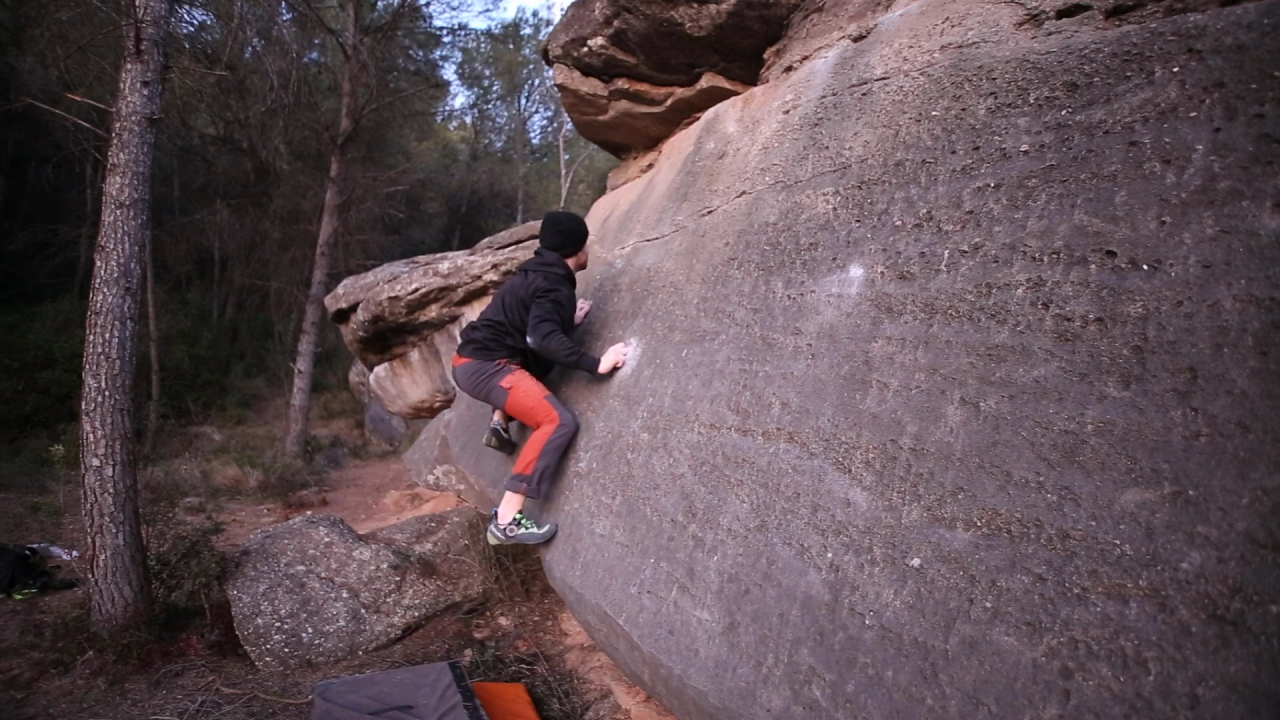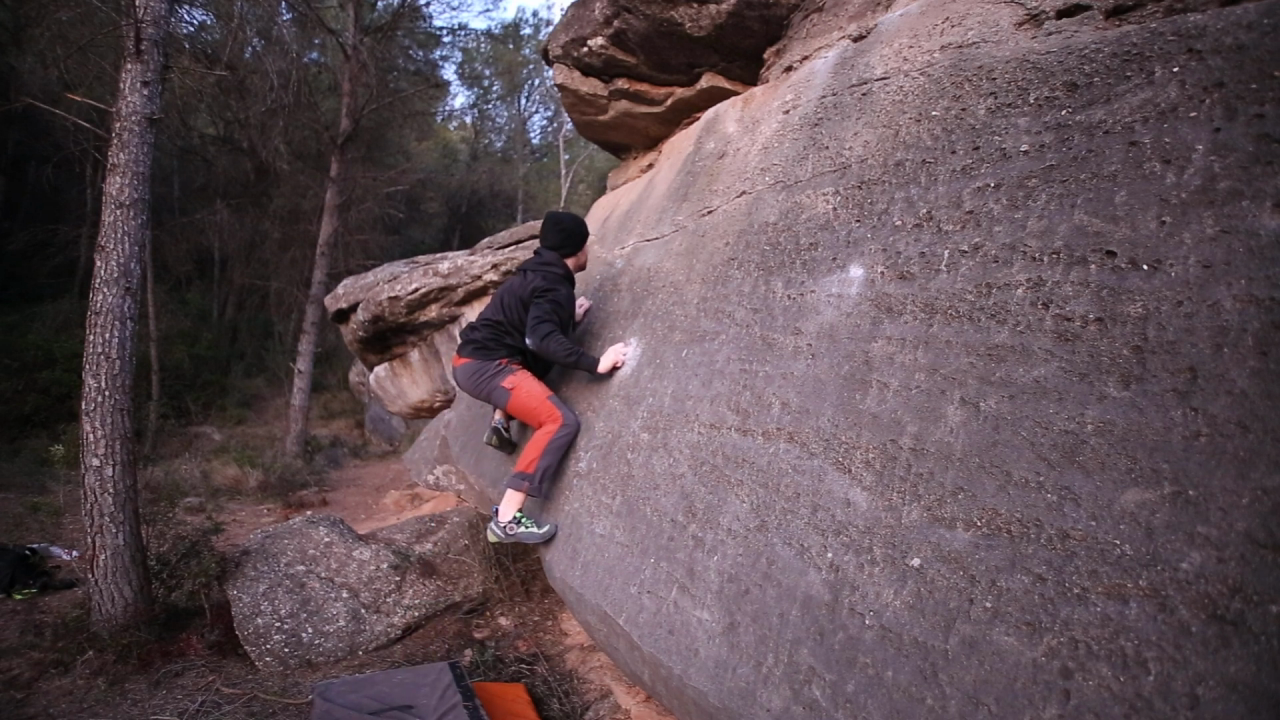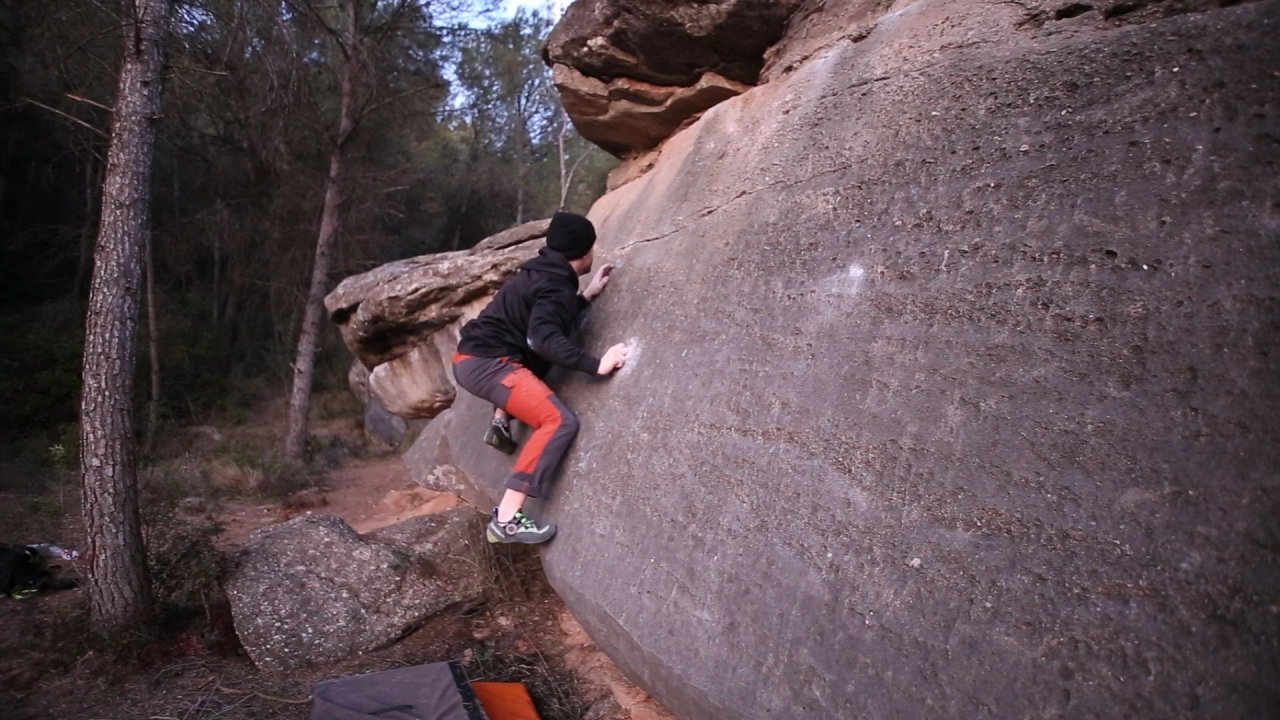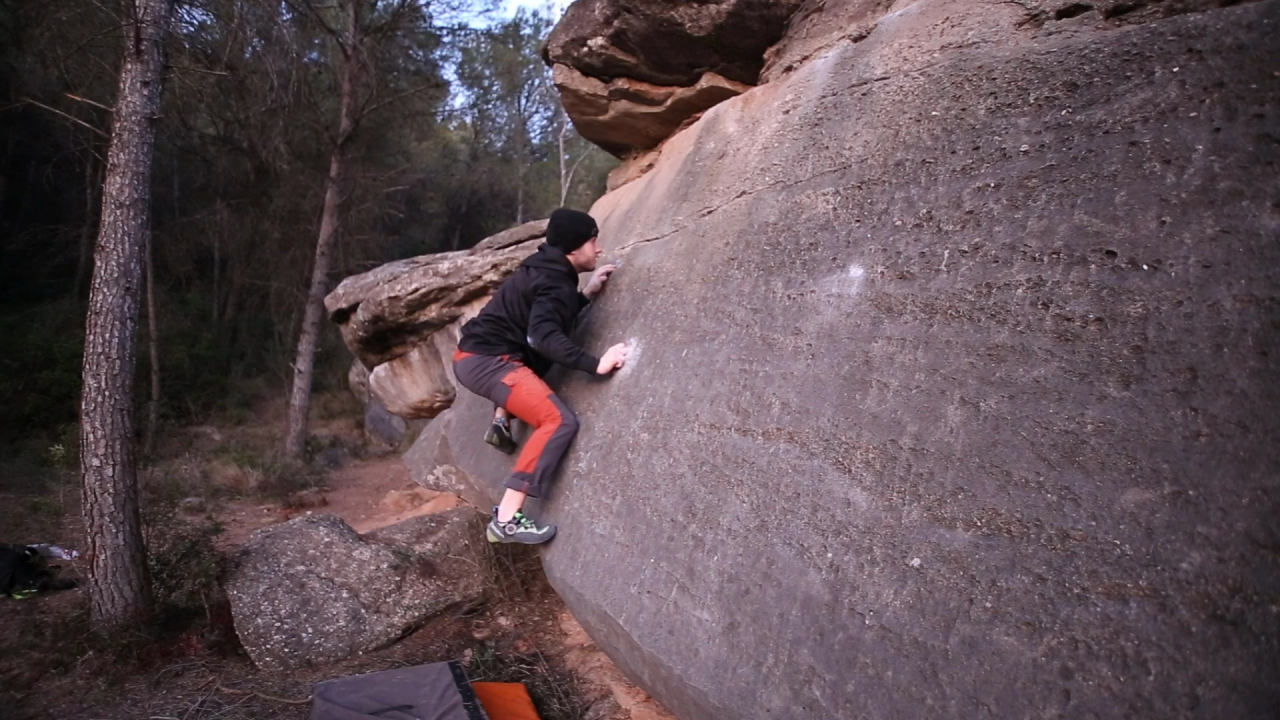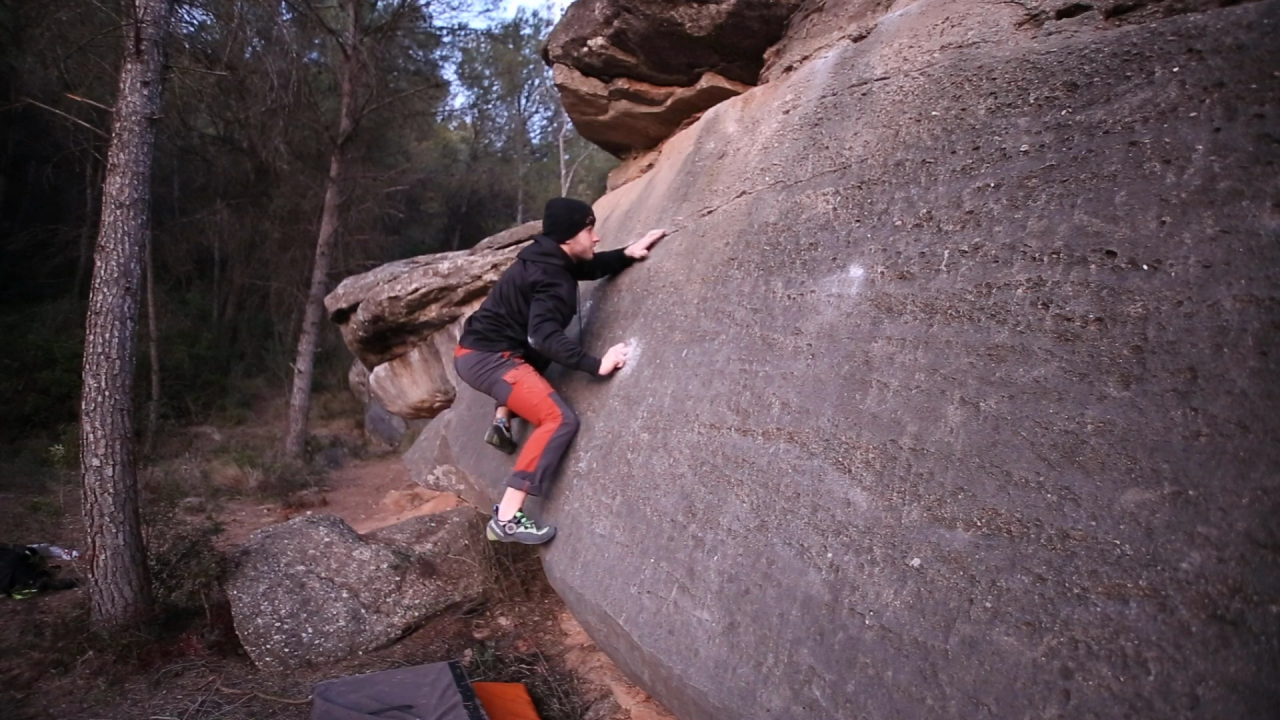
dt=0.5s
person 1, frame 1
left shoulder: (536, 274)
right shoulder: (555, 288)
right elbow: (541, 339)
left wrist: (568, 320)
right wrist: (596, 364)
left hip: (470, 361)
right hip: (486, 367)
left knee: (526, 364)
right knee: (559, 422)
left ankle: (499, 424)
right ankle: (507, 520)
person 1, frame 2
left shoulder: (535, 274)
right shoulder: (553, 287)
right elbow: (542, 339)
left wrist: (570, 318)
right wrist: (596, 363)
left hip: (470, 361)
right hip: (487, 368)
left knee: (526, 362)
right knee: (561, 422)
left ankle: (500, 425)
right ankle: (507, 518)
person 1, frame 3
left shoulder: (542, 273)
right shoulder: (555, 287)
right elbow: (544, 340)
left wrist: (587, 296)
right wrist: (596, 365)
left hip: (473, 358)
right hip: (487, 364)
left knee: (530, 362)
right knee: (559, 422)
left ankle: (500, 423)
right ankle: (506, 519)
person 1, frame 4
left shoulder: (546, 269)
right shoulder: (554, 283)
left elbow: (546, 318)
right elbow: (544, 337)
left wrist: (588, 293)
right wrist: (596, 364)
left hip: (474, 355)
right hip: (487, 362)
left knee: (533, 361)
right knee: (559, 421)
left ankle: (501, 423)
right ankle: (506, 519)
person 1, frame 5
left shoulder: (548, 259)
right shoulder: (551, 280)
left elbow: (590, 267)
right elbow: (544, 337)
left wrist: (628, 254)
right wrist: (597, 365)
left hip: (477, 351)
right hip: (489, 358)
left knee: (531, 360)
right knee: (559, 420)
left ankle: (501, 422)
right ankle: (507, 518)
